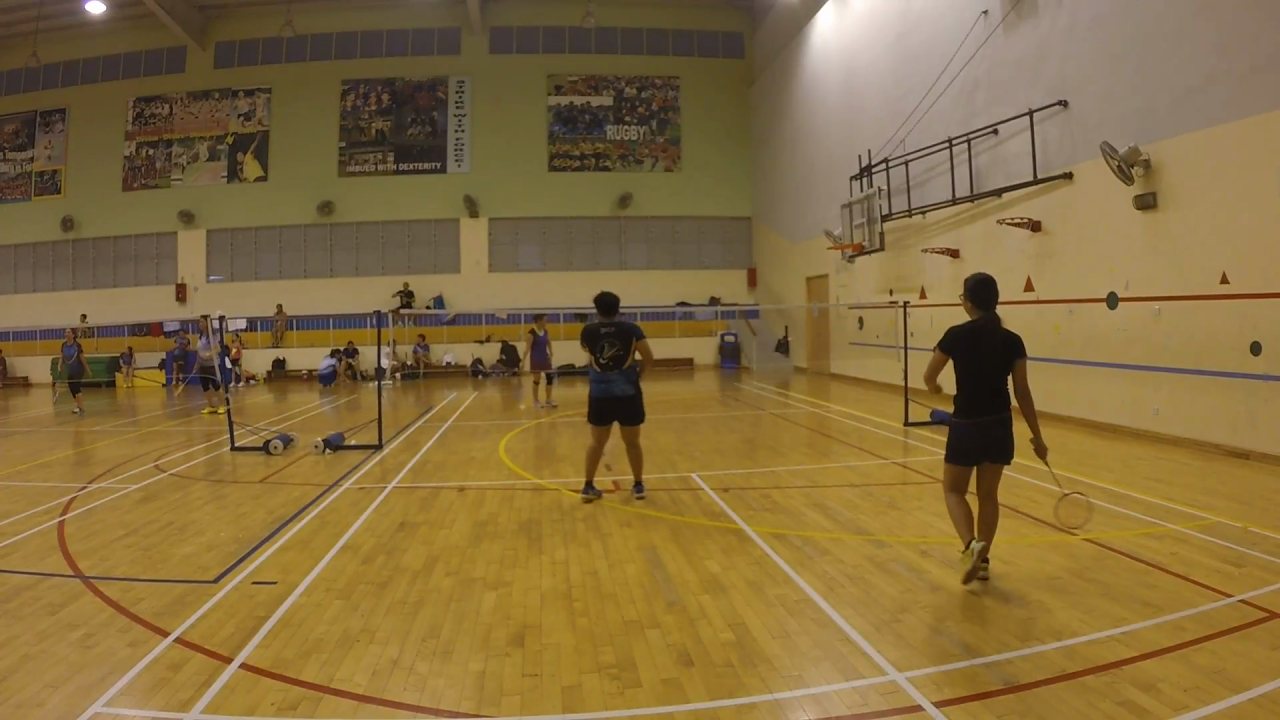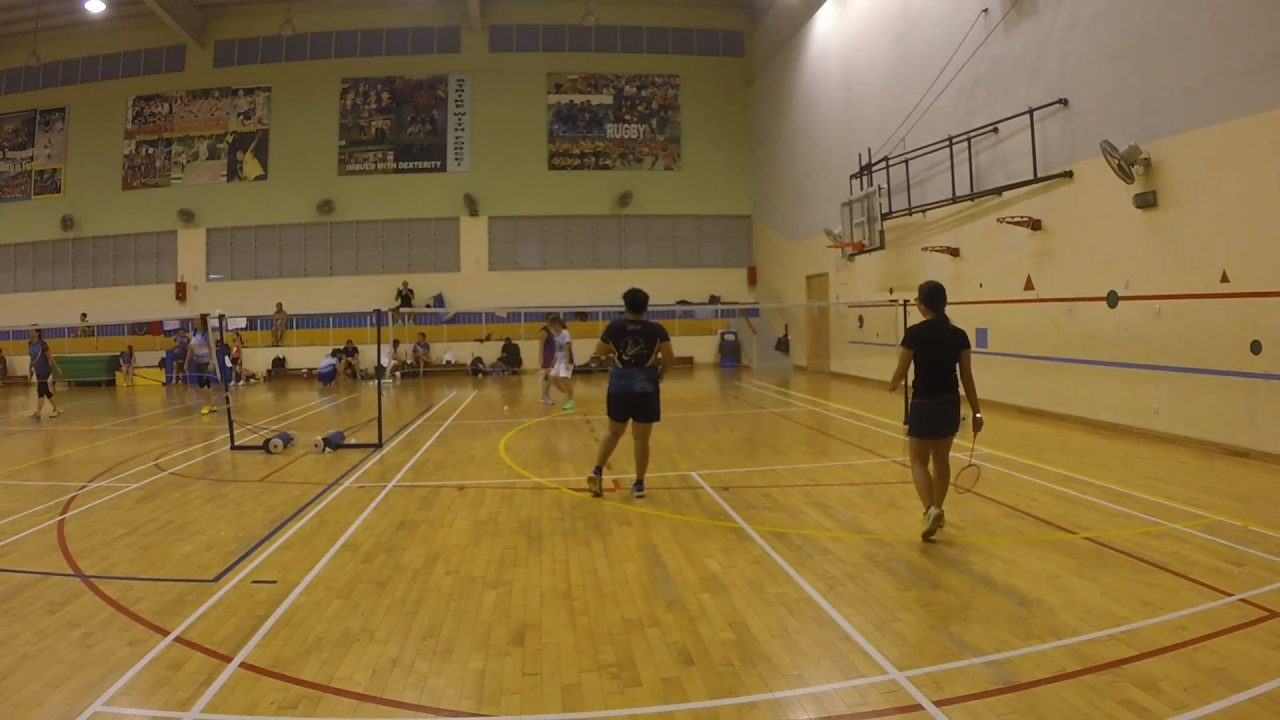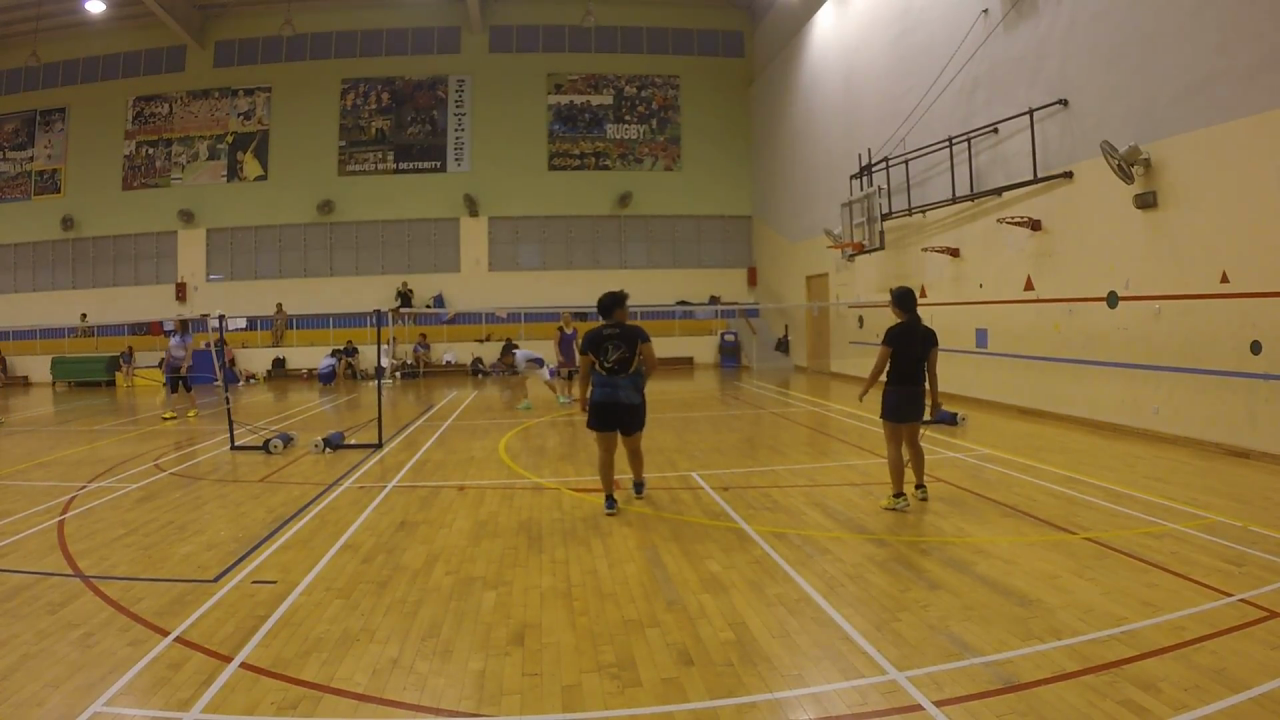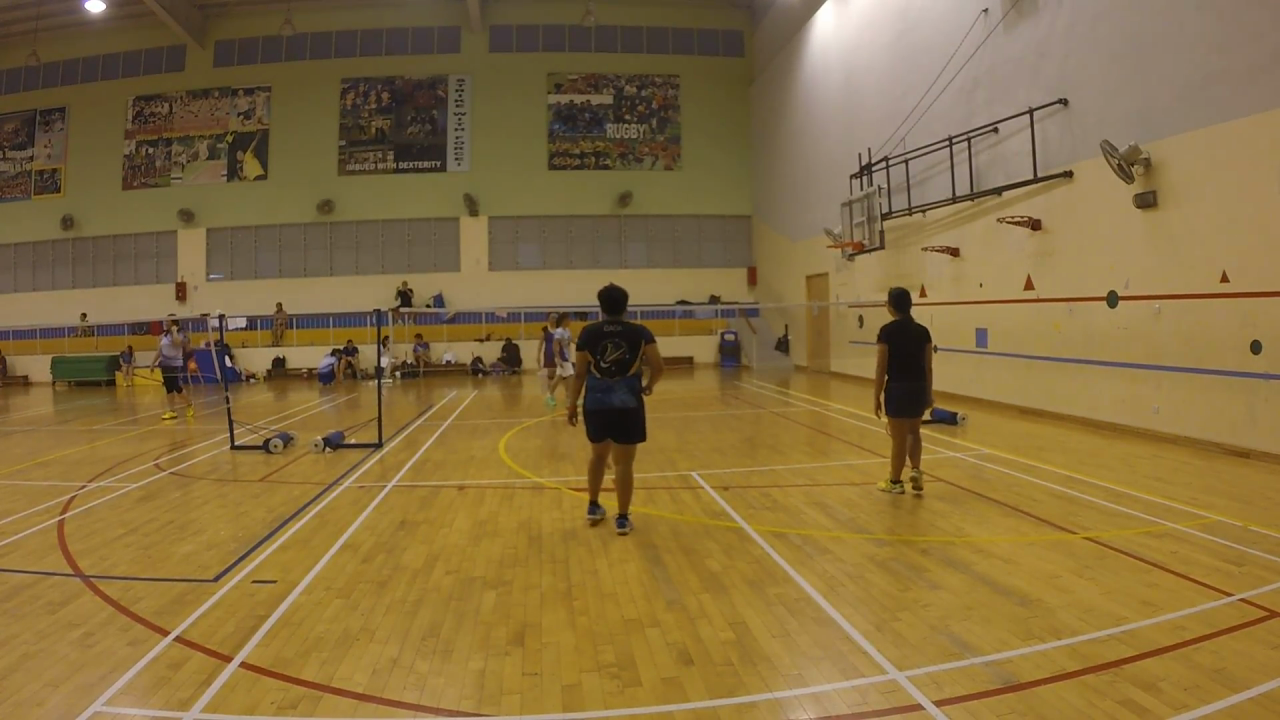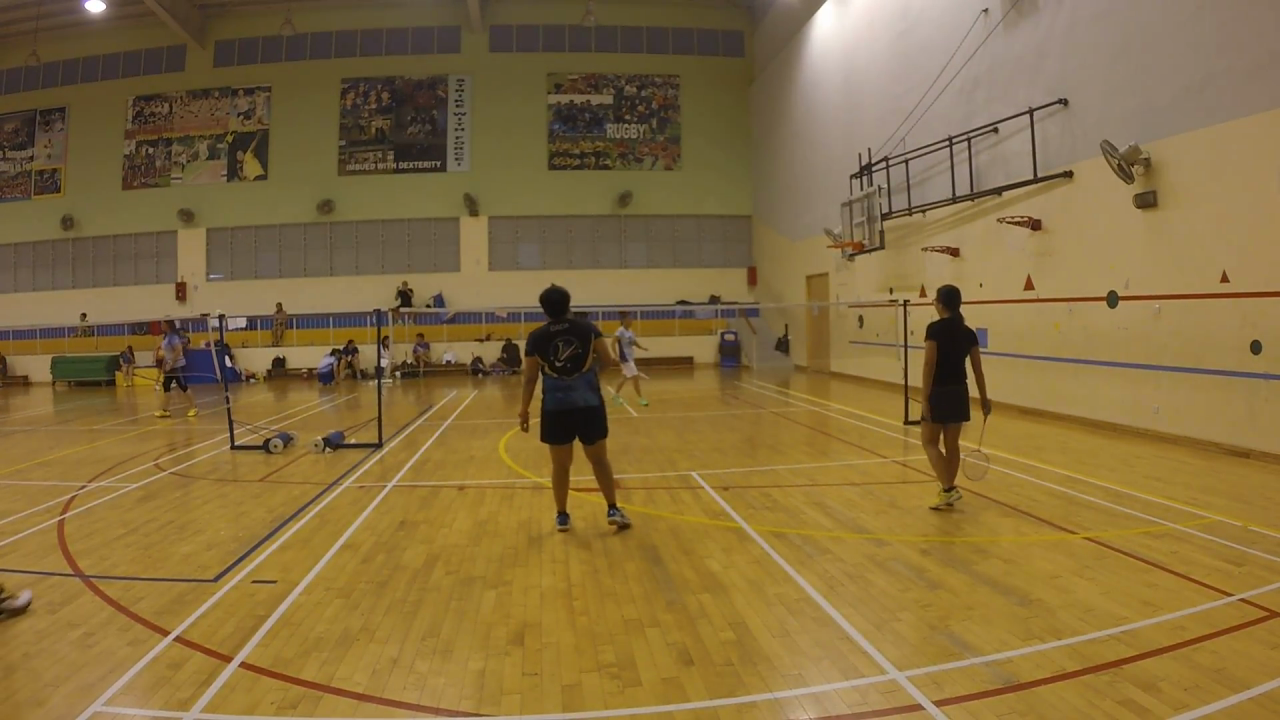
dt=1s
person 1, frame 1
left shoulder: (956, 335)
right shoulder: (1012, 340)
left elbow: (929, 375)
right elbow: (1022, 392)
left wrist: (933, 387)
right wrist: (1036, 435)
left hip: (967, 424)
right hip: (1000, 425)
left knee: (953, 491)
right knee: (988, 494)
left ankle: (972, 545)
right ankle: (982, 558)
person 1, frame 2
left shoulder: (915, 333)
right shoulder: (959, 335)
left elbow: (902, 370)
right elbow: (967, 376)
left wrist: (893, 385)
right wrist: (976, 412)
left hip: (924, 404)
right hip: (950, 404)
left knee: (918, 462)
right knee: (941, 459)
left ankle: (931, 509)
right ankle: (937, 511)
person 1, frame 3
left shoulder: (894, 333)
right shoulder: (929, 334)
left elbow: (879, 367)
right elbow: (932, 370)
left wrist: (865, 390)
right wrist: (934, 398)
left hip: (896, 393)
right hip: (917, 393)
left knee: (894, 446)
right knee: (913, 442)
left ankle: (898, 496)
right ankle: (921, 488)
person 1, frame 4
left shoulder: (887, 331)
right shoulder: (923, 331)
left elbow: (881, 367)
right elbow: (928, 366)
left wrist: (877, 397)
right wrist: (928, 393)
left hip: (897, 389)
right hip: (918, 389)
left knee: (899, 439)
right knee: (914, 433)
left ankle: (895, 482)
right ankle: (915, 470)
person 1, frame 5
left shoulder: (935, 329)
right shoulder: (968, 332)
left elbow: (929, 366)
right elbow: (977, 368)
left wrist: (925, 398)
right wrist: (984, 397)
left hip: (939, 393)
right hip: (959, 392)
left knee: (929, 442)
right knee: (951, 444)
left ankle: (948, 489)
right ankle: (948, 490)
person 2, frame 1
left shoulder: (589, 331)
right shoulder: (631, 329)
right elbow: (648, 357)
right wrist: (640, 372)
left hip: (599, 393)
right hip: (627, 392)
left knee: (597, 441)
right knee: (632, 441)
left ankle: (588, 486)
right ankle: (638, 485)
person 2, frame 2
left shoulder: (614, 327)
right shoulder: (657, 330)
left elbow: (600, 350)
right elbow: (669, 359)
right wrist: (660, 371)
left hip: (619, 388)
right hip: (646, 390)
left knee: (613, 432)
right knee: (641, 438)
left ankle: (597, 471)
right ankle: (639, 484)
person 2, frame 3
left shoulder: (590, 337)
right shoulder: (636, 333)
left elbow: (584, 373)
right elbow: (652, 363)
left wrist: (583, 396)
right wrist: (643, 380)
left hip: (602, 400)
right hip: (632, 399)
left knee: (606, 451)
right knee: (633, 446)
left ankle: (609, 500)
right ankle: (638, 485)
person 2, frame 4
left shoulder: (588, 333)
right shoulder: (640, 333)
left elbow: (579, 373)
right elbow: (658, 367)
left wrist: (572, 403)
right wrist: (649, 385)
left hip: (596, 405)
right hip: (628, 406)
left knee: (598, 455)
right knee: (624, 463)
left ankle: (593, 507)
right ankle: (622, 518)
person 2, frame 5
left shoulder: (536, 338)
right shoulder: (587, 329)
left elbow: (530, 379)
right elbow: (607, 360)
left wrist: (524, 410)
left hip: (555, 408)
right hip: (589, 404)
left knee: (560, 465)
right knee: (599, 459)
left ankle: (562, 516)
right ankle: (613, 509)
